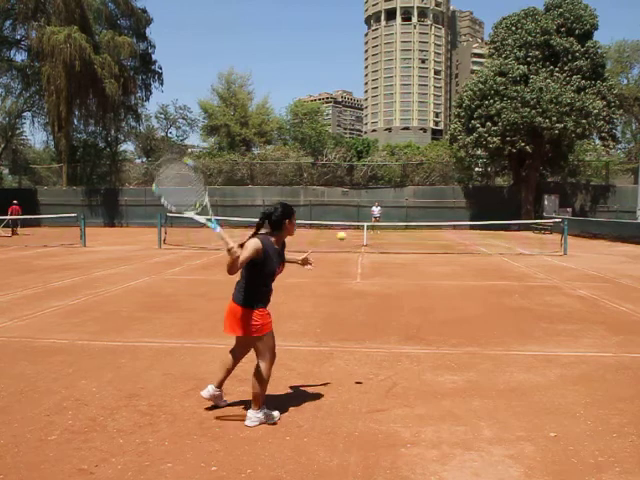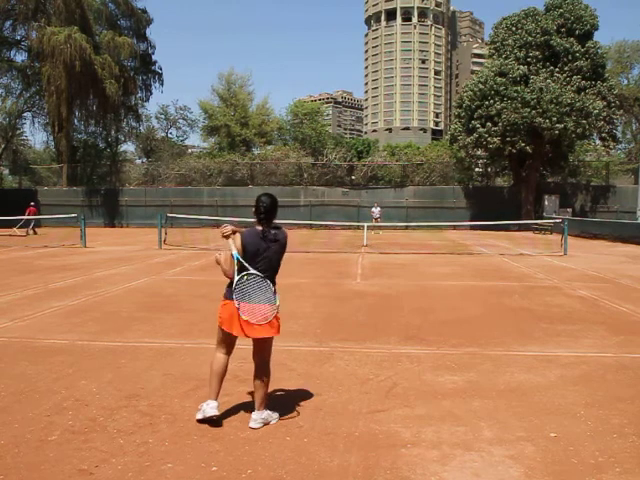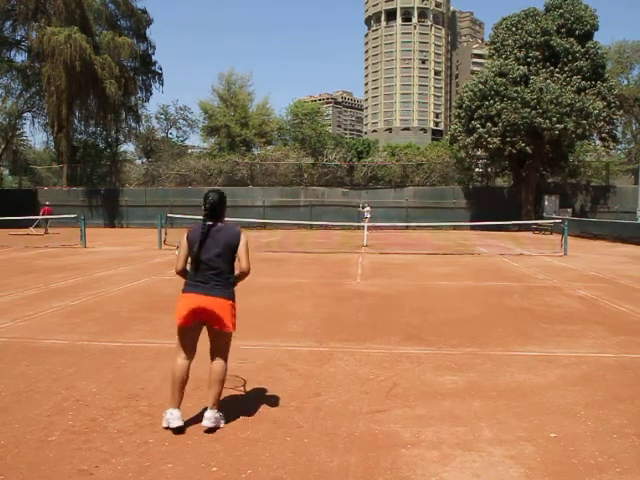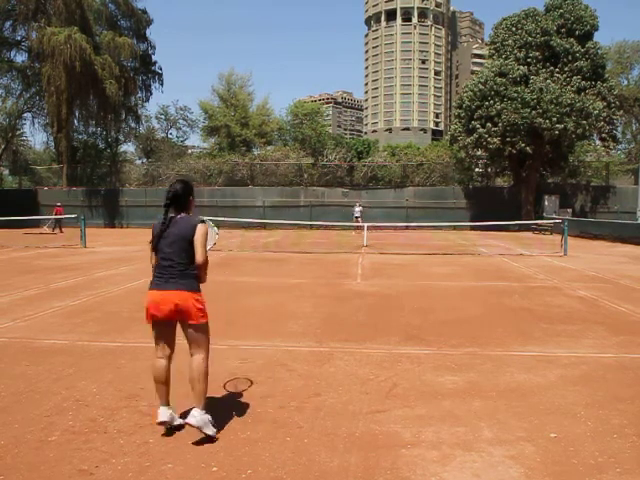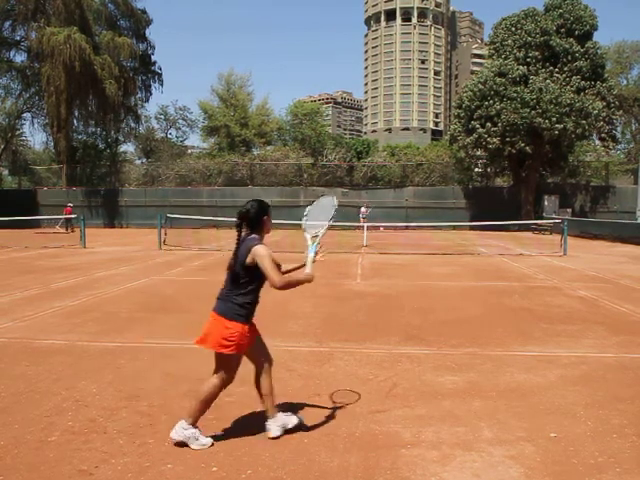
dt=0.7s
person 1, frame 1
left shoulder: (279, 243)
right shoulder: (259, 243)
right elbow: (231, 269)
left wrist: (297, 259)
right wrist: (234, 255)
left hip: (253, 306)
right hip: (250, 309)
left knee: (241, 348)
right knee: (267, 358)
left ankle: (214, 389)
right ankle: (256, 412)
person 1, frame 2
left shoulder: (242, 237)
right shoulder: (282, 236)
left elbow: (232, 273)
left wrist: (221, 260)
left hip: (235, 303)
left knee: (222, 351)
right knee: (262, 361)
left ankle: (211, 404)
right ankle: (260, 413)
person 1, frame 3
left shoulder: (191, 233)
right shoulder: (237, 234)
left elbow: (179, 269)
right elbow: (245, 269)
right wrist: (231, 282)
left hip: (191, 298)
right hip: (221, 301)
left knee: (184, 356)
right knee: (219, 357)
left ankle: (174, 412)
right ankle: (212, 413)
person 1, frame 4
left shoulder: (158, 227)
right shoulder: (197, 226)
left elbow: (156, 262)
right elbow: (201, 260)
right wrist: (202, 276)
left hip: (158, 294)
right hip: (186, 295)
left knee: (162, 353)
right knee: (199, 353)
left ankle: (164, 409)
right ankle: (199, 412)
person 1, frame 5
left shoulder: (247, 242)
right shoulder: (258, 248)
left elbow: (275, 270)
right elbow: (278, 282)
left wrist: (302, 264)
right wrist: (304, 278)
left hip: (236, 317)
right hip: (232, 321)
left knee: (264, 363)
right knee: (223, 377)
left ankle: (273, 419)
right ankle: (185, 427)
